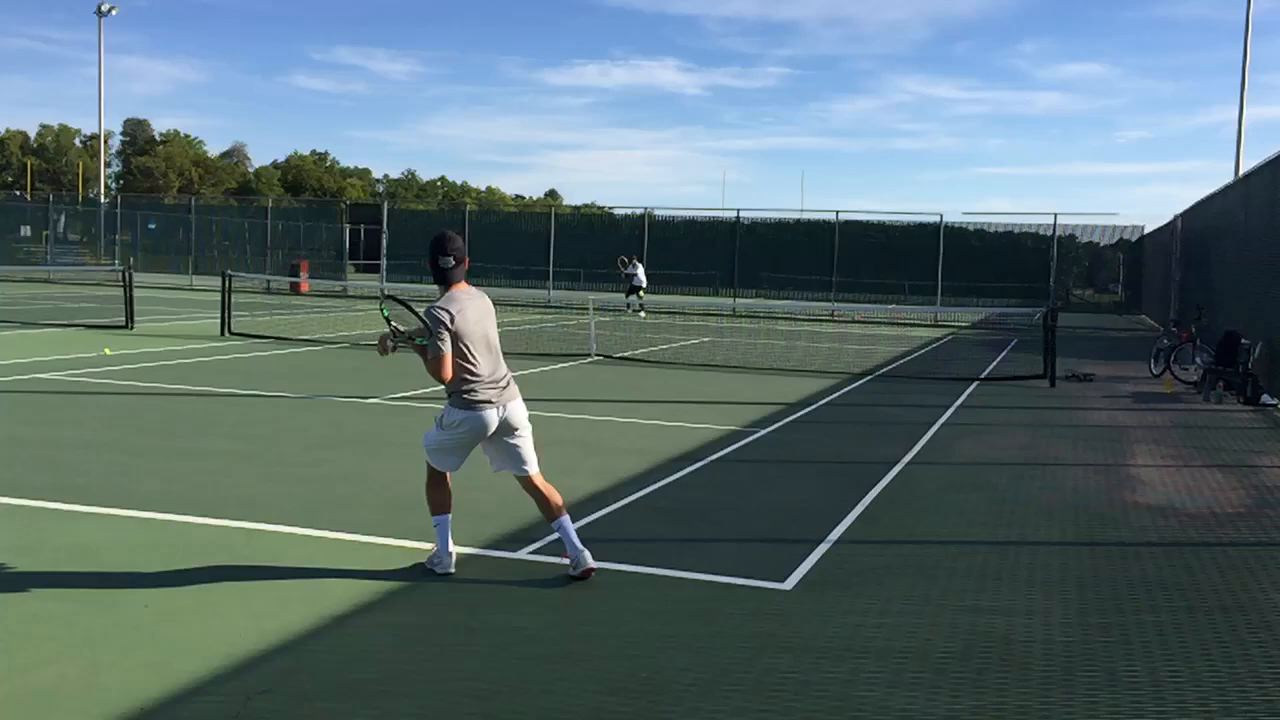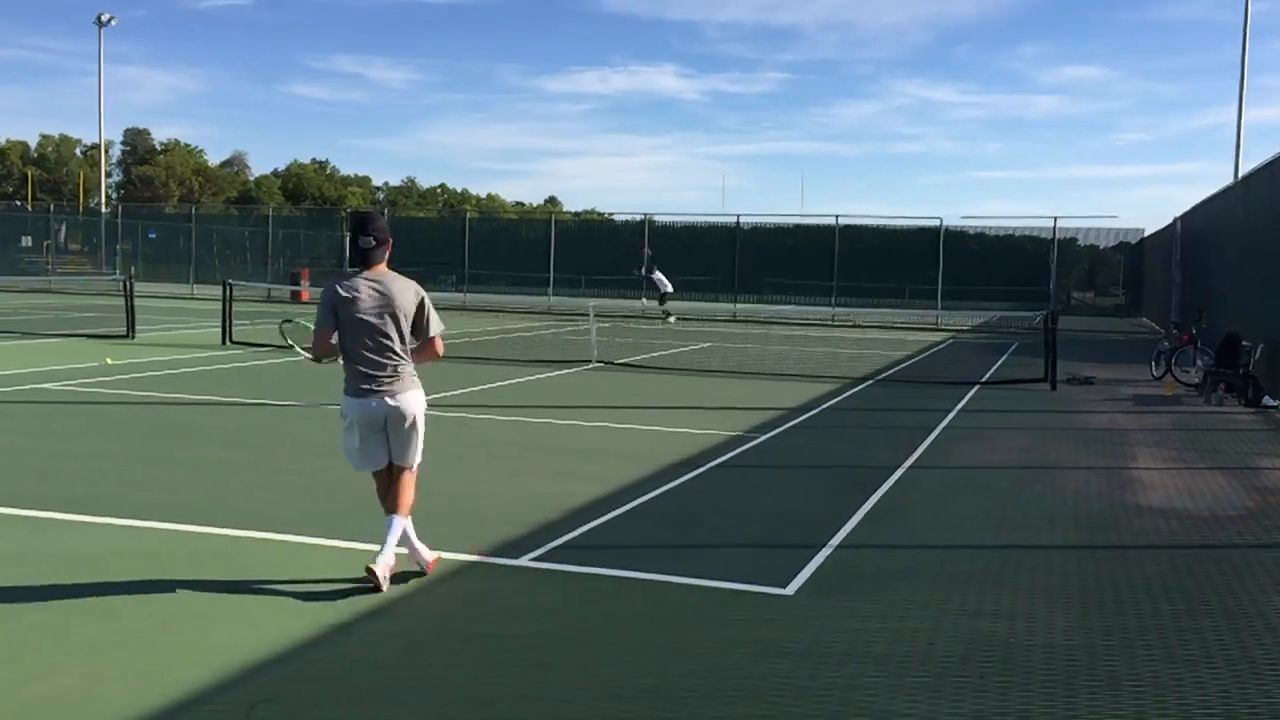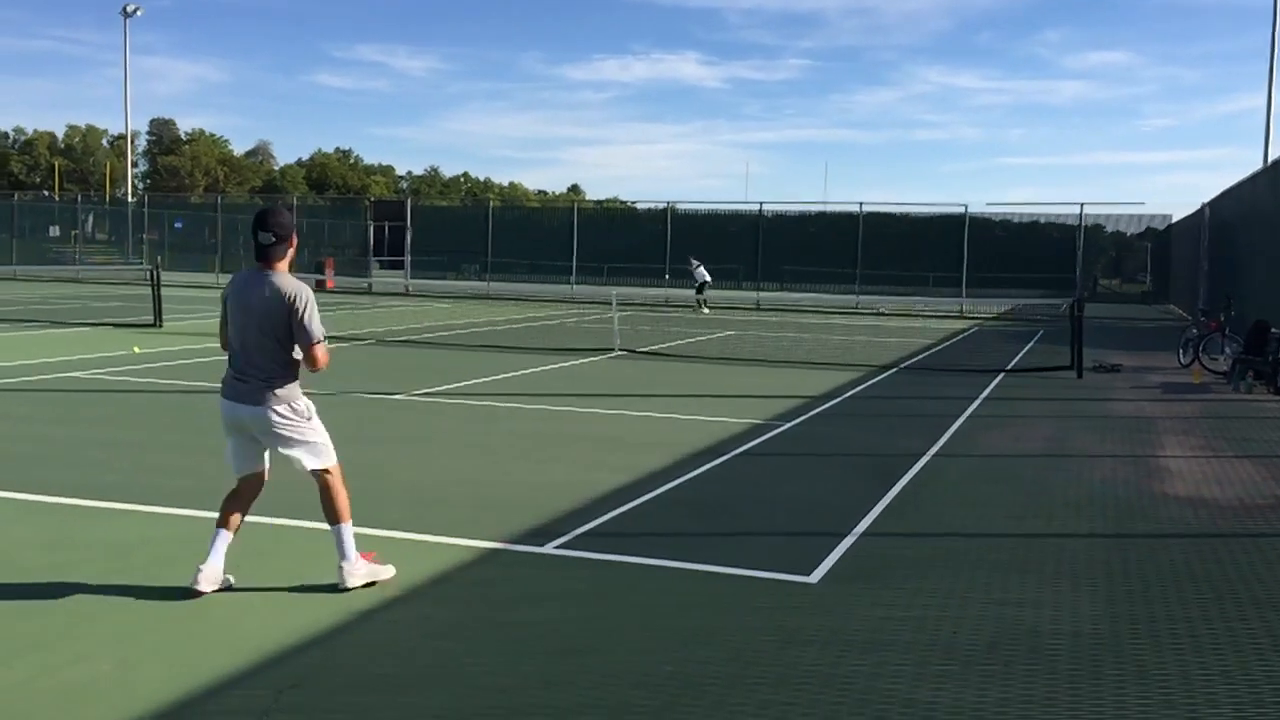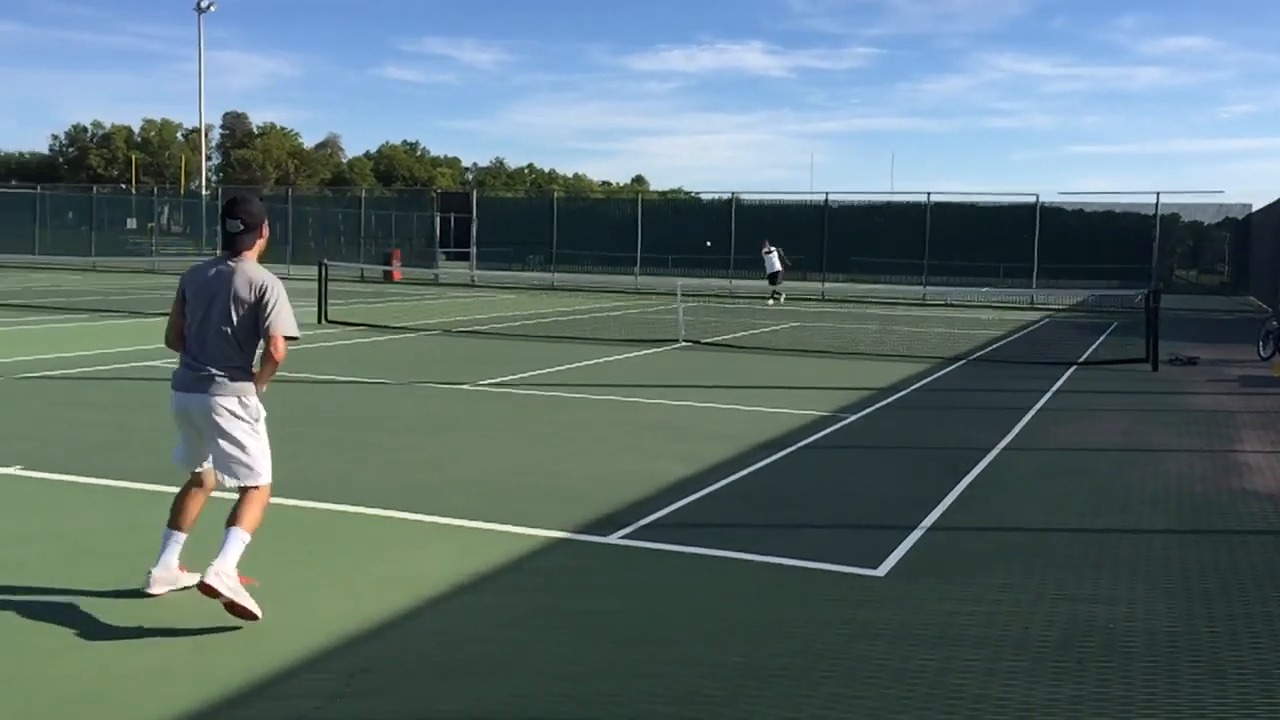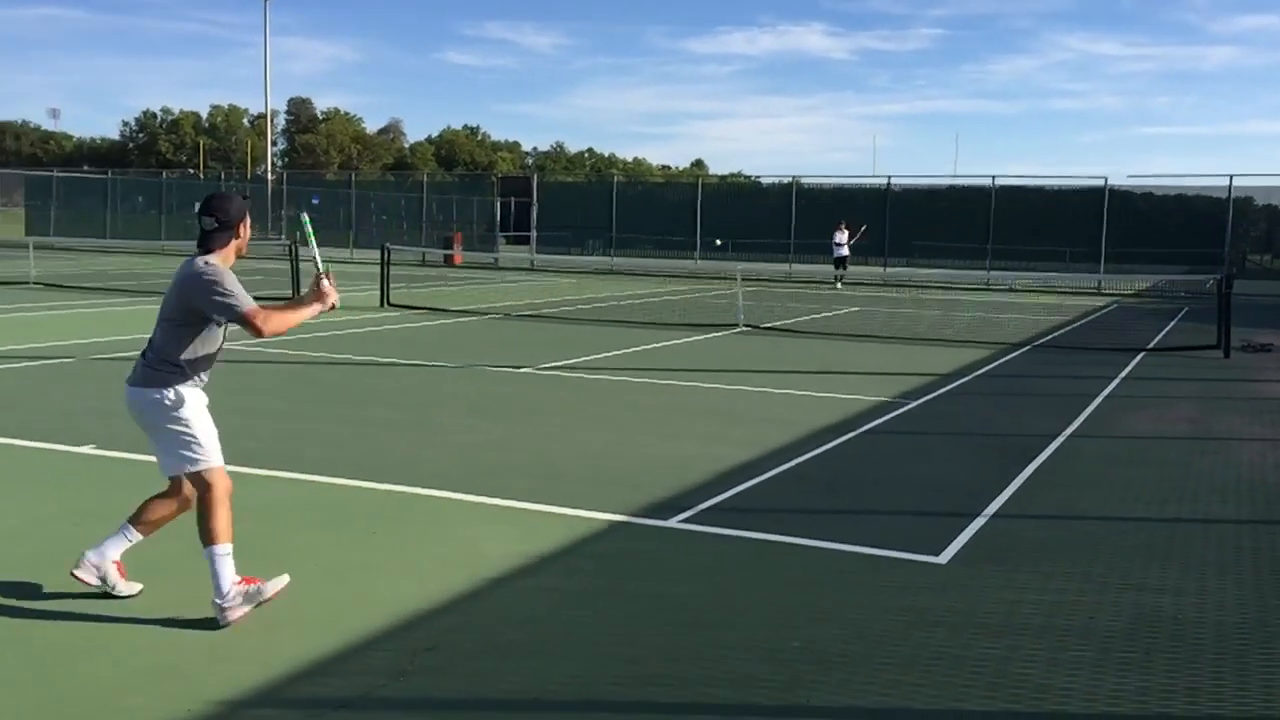
dt=0.4s
person 1, frame 1
left shoulder: (439, 311)
right shoulder: (482, 299)
left elbow: (442, 373)
left wrist: (409, 346)
left hip: (467, 411)
right hip: (509, 403)
left knee: (438, 470)
right knee: (533, 480)
left ankle: (444, 552)
right ankle: (578, 553)
person 1, frame 2
left shoulder: (337, 292)
right shoulder: (412, 290)
left elbow: (319, 351)
right elbow: (435, 350)
left hip: (359, 399)
right hip: (403, 394)
left knee: (380, 475)
right knee: (405, 472)
left ankle: (415, 549)
right ankle: (384, 559)
person 1, frame 3
left shoulder: (234, 285)
right shoulder: (297, 292)
right elbow: (317, 361)
right wrist: (300, 357)
left hip: (234, 401)
right hip: (275, 402)
left knee: (249, 481)
right knee: (329, 473)
left ankle: (210, 569)
right ankle: (351, 564)
person 1, frame 4
left shoulder: (194, 276)
right shoulder: (266, 284)
left elbow: (173, 337)
right elbow: (275, 351)
right wrist: (259, 380)
left hip: (184, 393)
right hip: (229, 397)
left knee: (199, 479)
right knee: (256, 490)
left ankle: (164, 570)
right ankle: (222, 574)
person 1, frame 5
left shoulder: (213, 271)
right shoulder: (209, 274)
left elbow: (258, 315)
right elbow: (261, 326)
left wrist: (309, 296)
right wrist: (316, 307)
left hip: (156, 391)
right hip: (166, 392)
left knee: (183, 492)
right knee: (215, 483)
left ankle: (99, 560)
right ankle: (229, 591)
